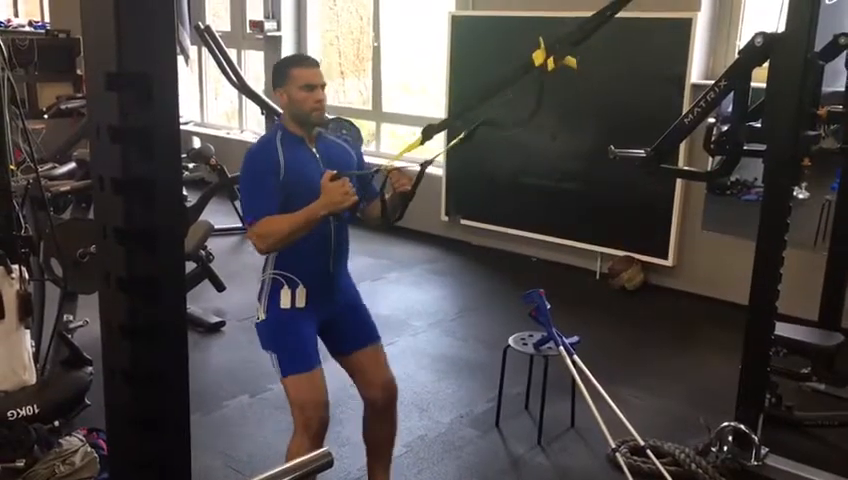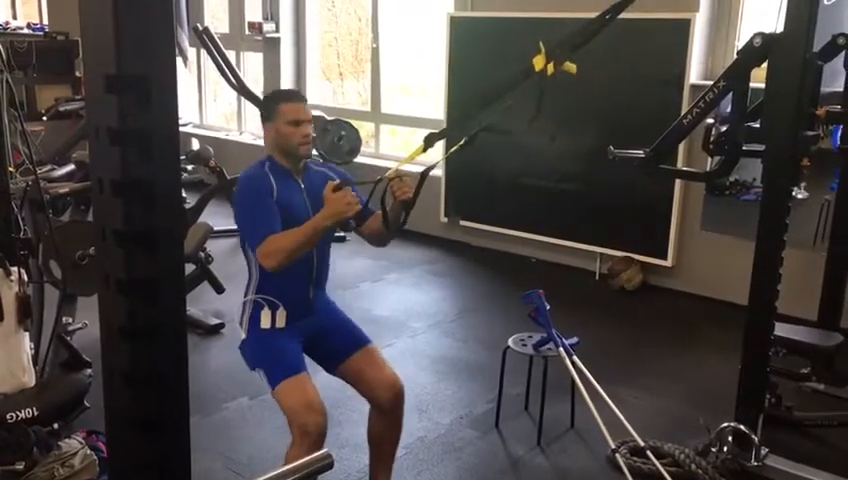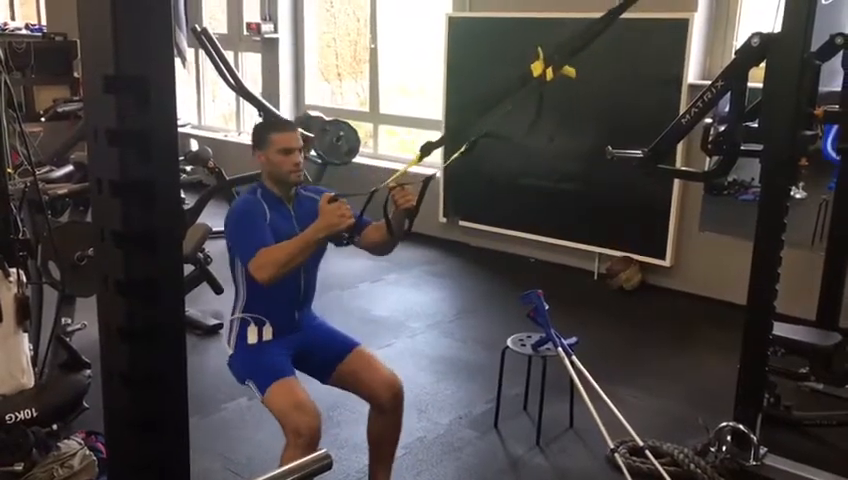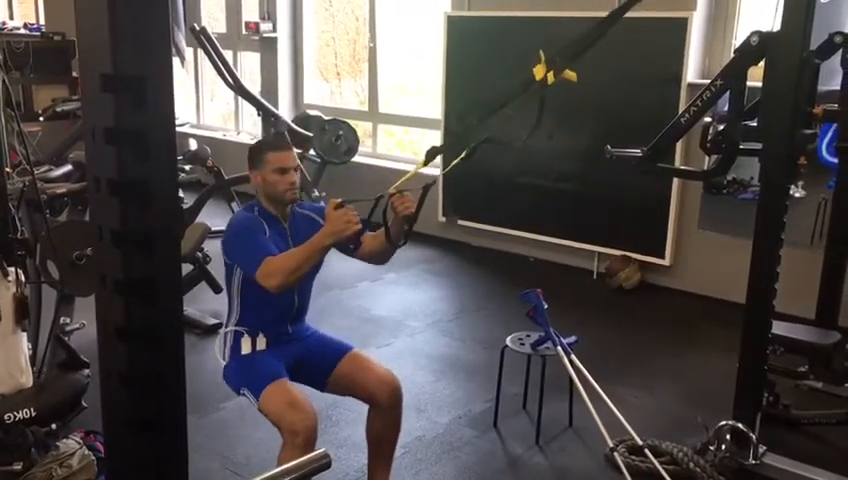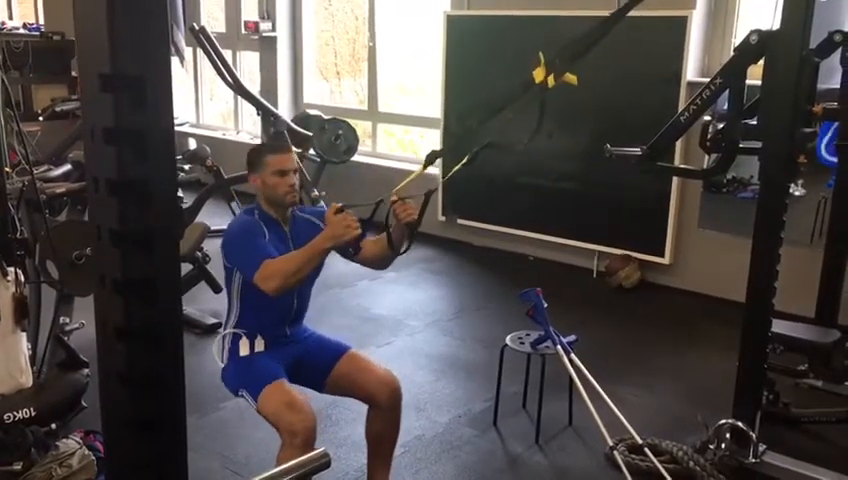
dt=0.3s
person 1, frame 1
left shoulder: (343, 149)
right shoulder: (265, 156)
left elbow: (375, 215)
right elbow: (261, 237)
left wrist: (395, 195)
right wrist: (321, 206)
left hip: (339, 290)
right hip: (289, 299)
left knee: (382, 393)
right knee: (313, 419)
person 1, frame 2
left shoulder: (328, 177)
right shoulder: (255, 184)
left elbow: (377, 235)
right elbow: (271, 257)
left wrist: (397, 206)
right wrist: (327, 217)
left hip: (319, 309)
right hip: (270, 319)
left knee: (389, 392)
right knee: (311, 423)
person 1, frame 3
left shoulder: (318, 199)
right shoulder: (247, 210)
left elbow: (377, 244)
right elbow: (264, 270)
left wrist: (399, 216)
right wrist: (321, 229)
left hip: (306, 324)
right hip: (258, 335)
left knee: (388, 390)
right knee: (305, 425)
person 1, frame 4
left shoulder: (312, 215)
right shoulder: (244, 226)
left elbow: (375, 252)
right elbow: (274, 277)
left wrist: (399, 222)
right wrist: (329, 235)
left hip: (300, 336)
right hip: (251, 347)
left knee: (387, 390)
right knee: (301, 425)
person 1, frame 5
left shoulder: (313, 219)
right shoulder: (243, 230)
left elbow: (375, 257)
right elbow: (272, 281)
left wrist: (400, 228)
right wrist: (328, 239)
left hip: (298, 338)
right hip: (250, 350)
left knee: (386, 389)
right knee: (300, 425)
